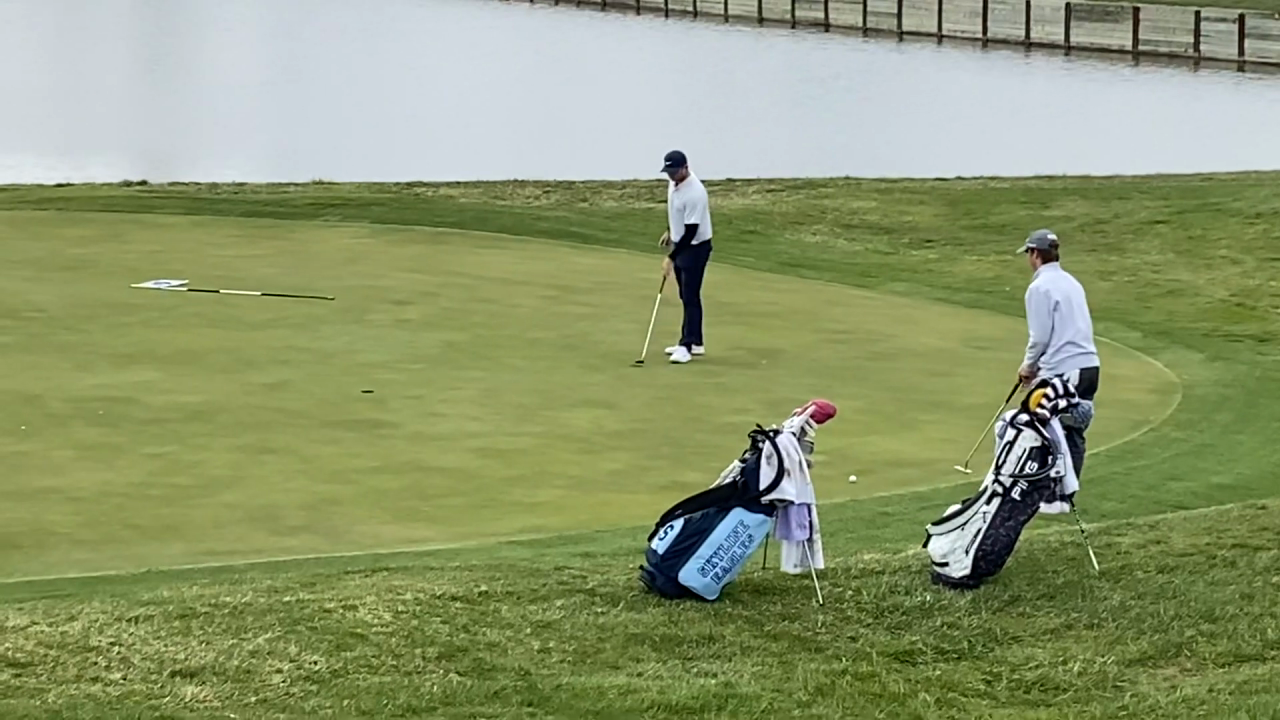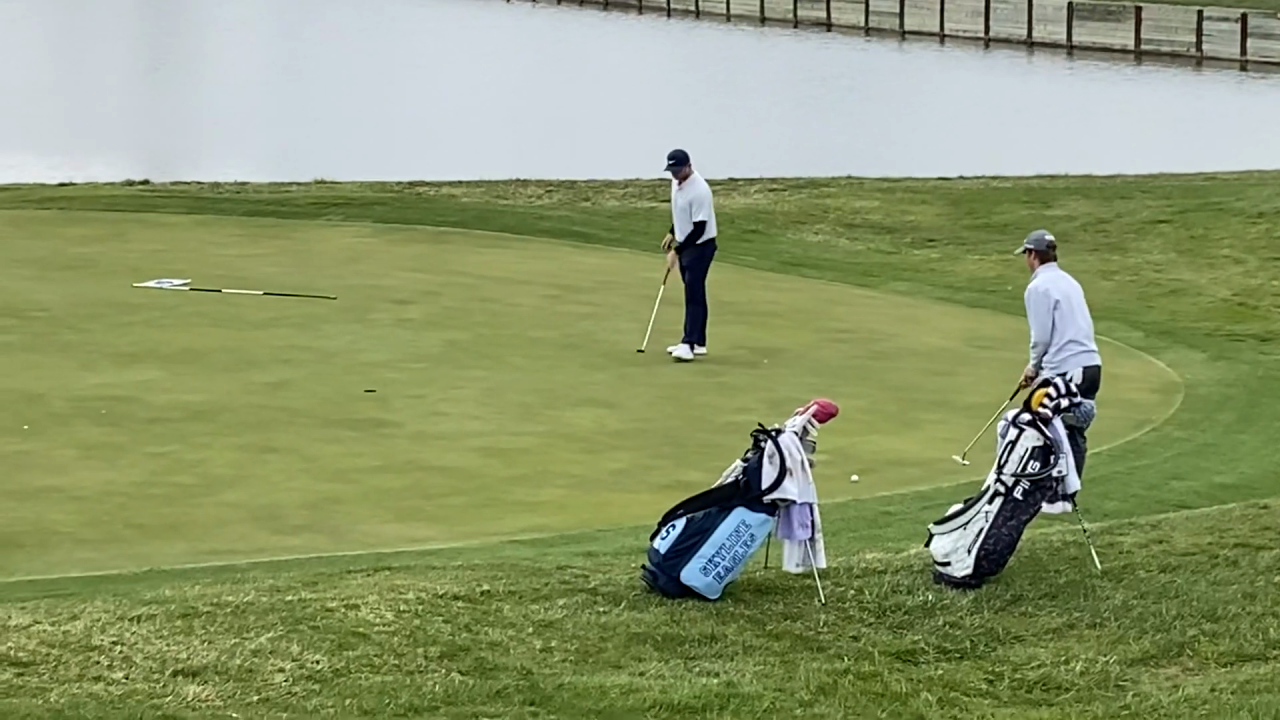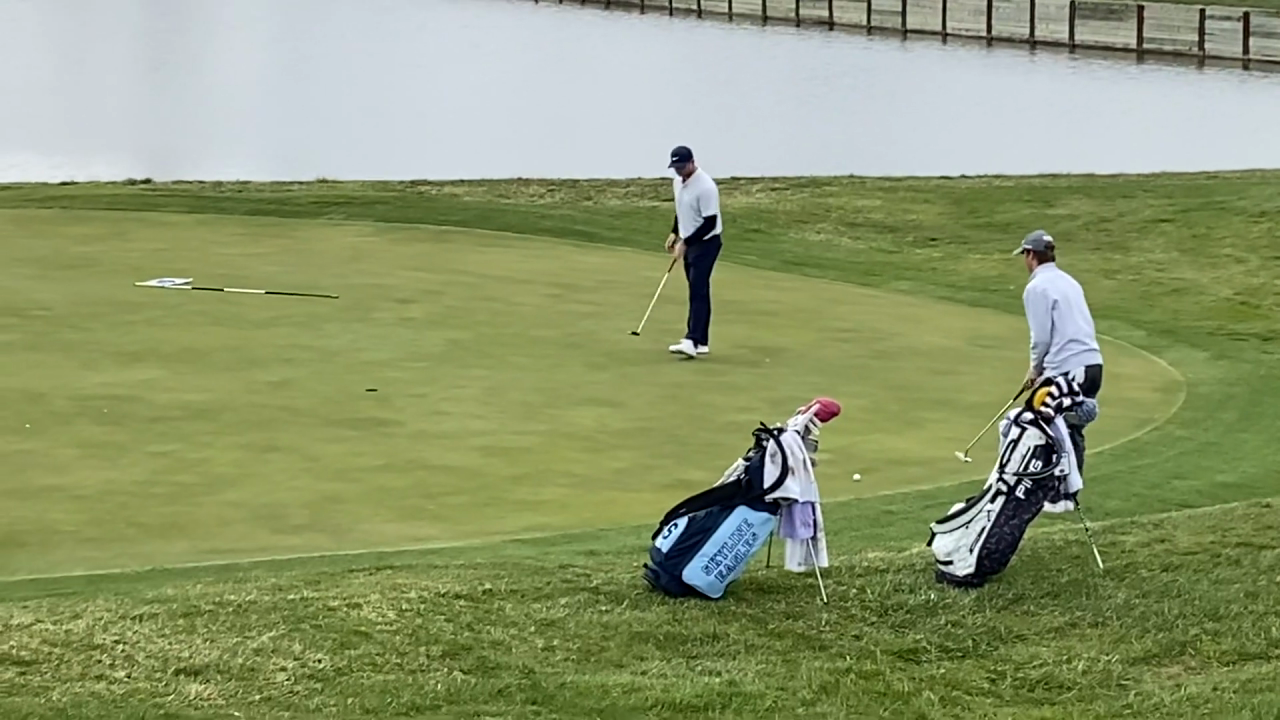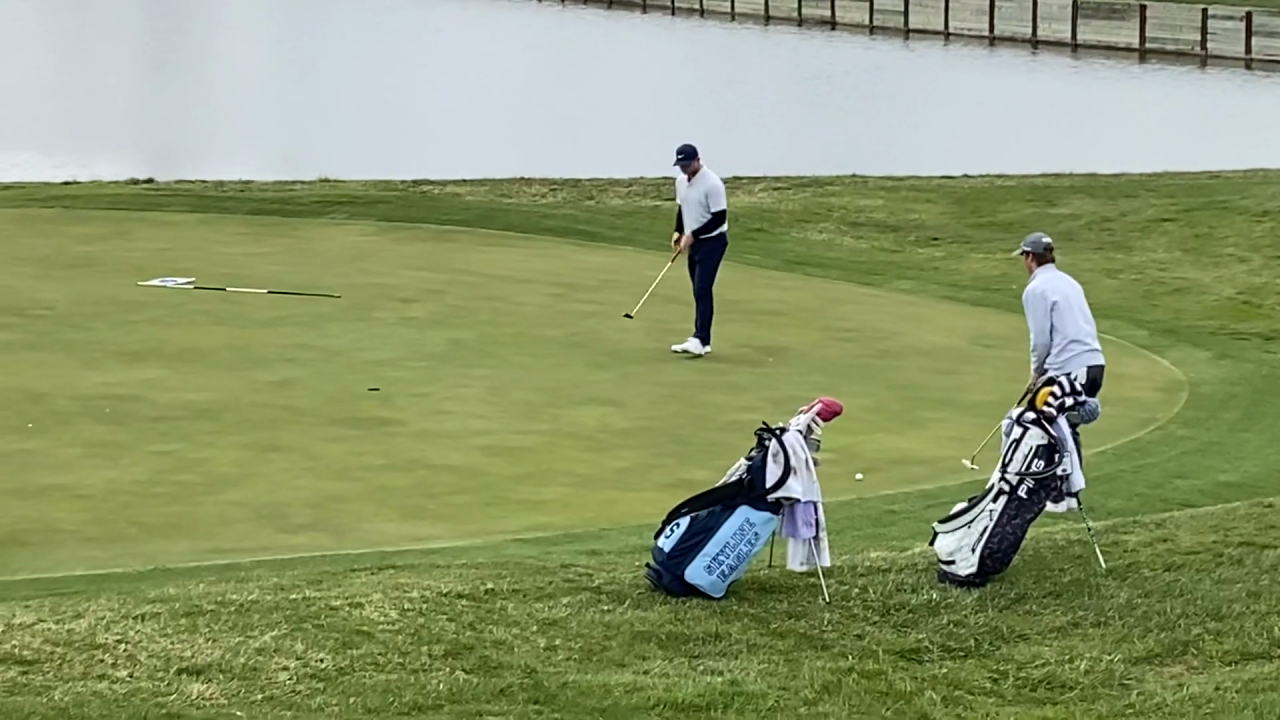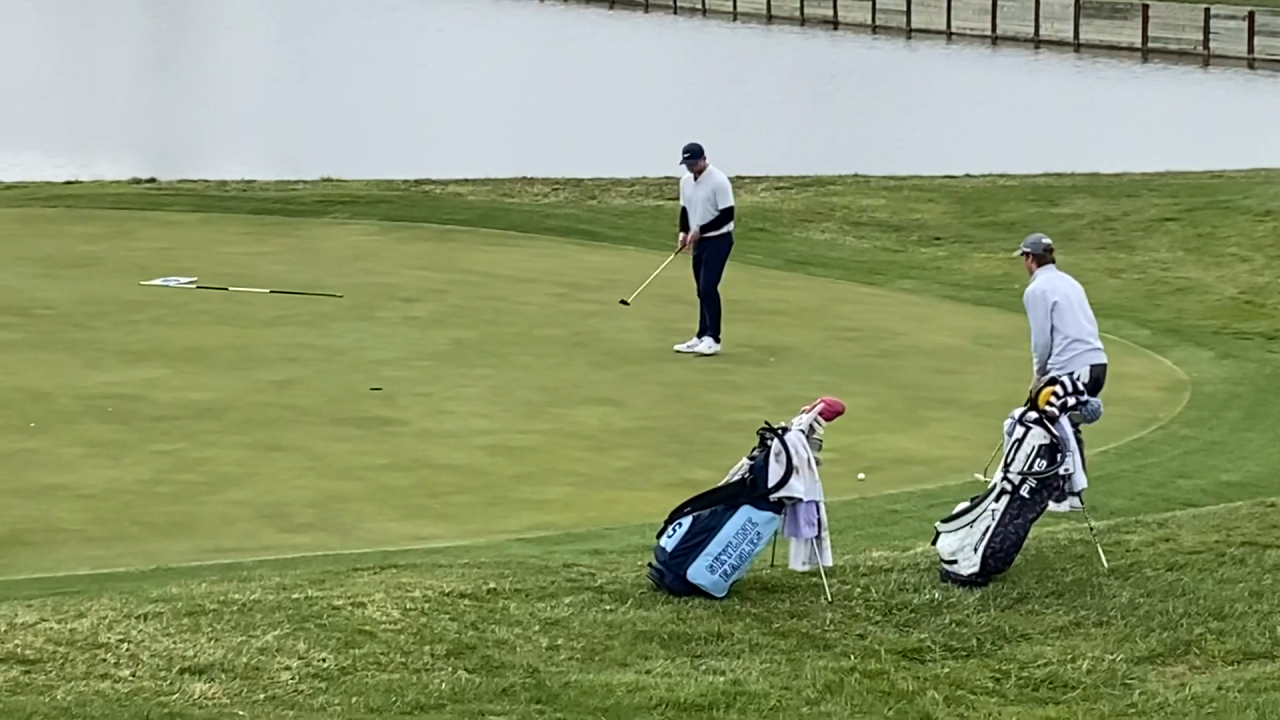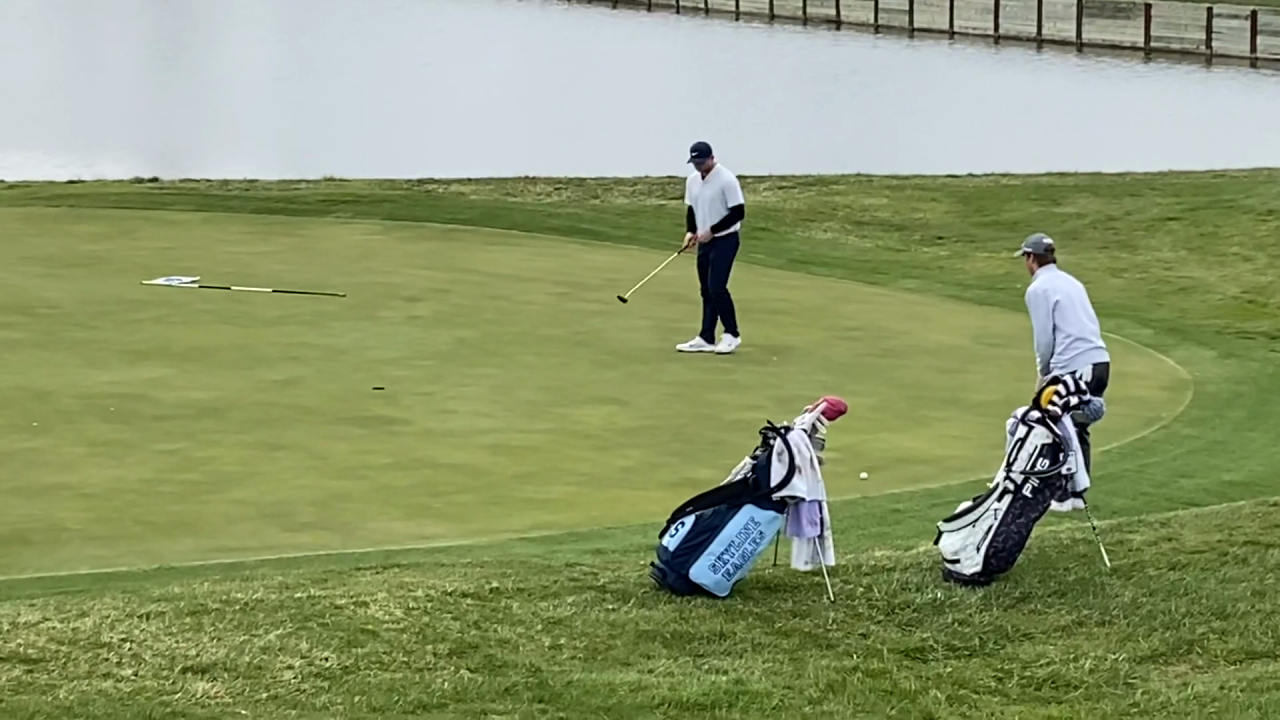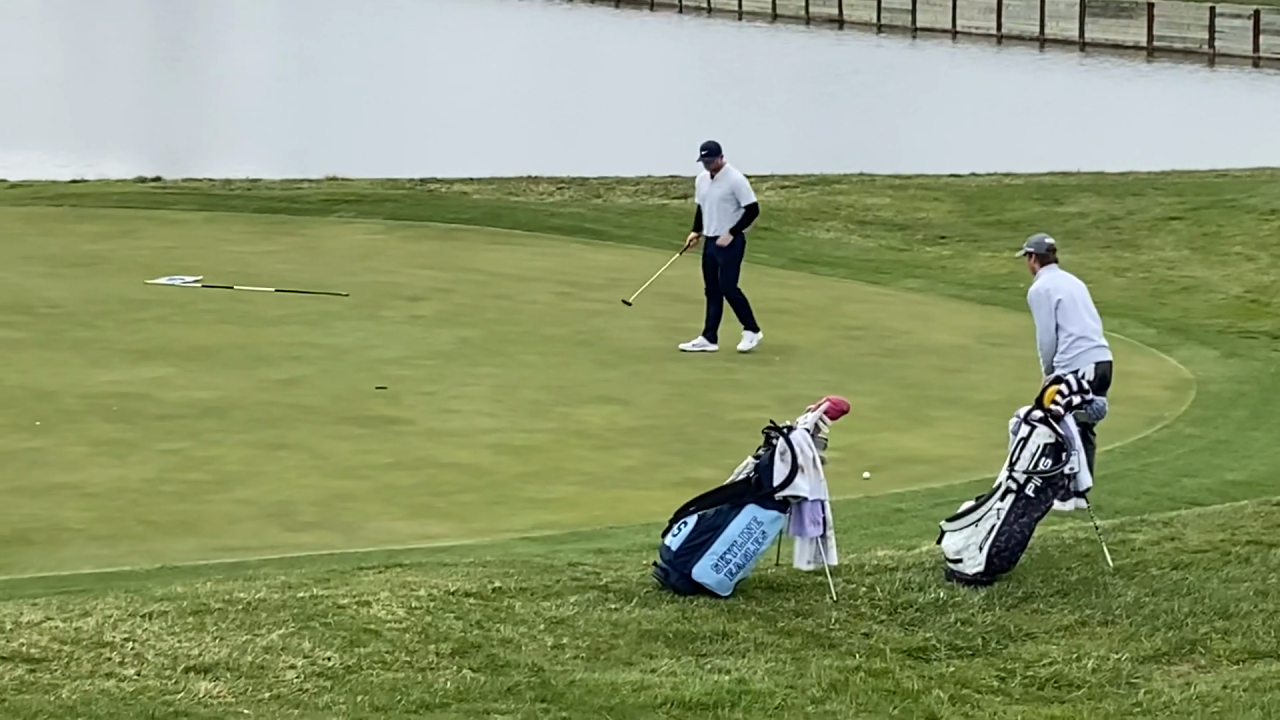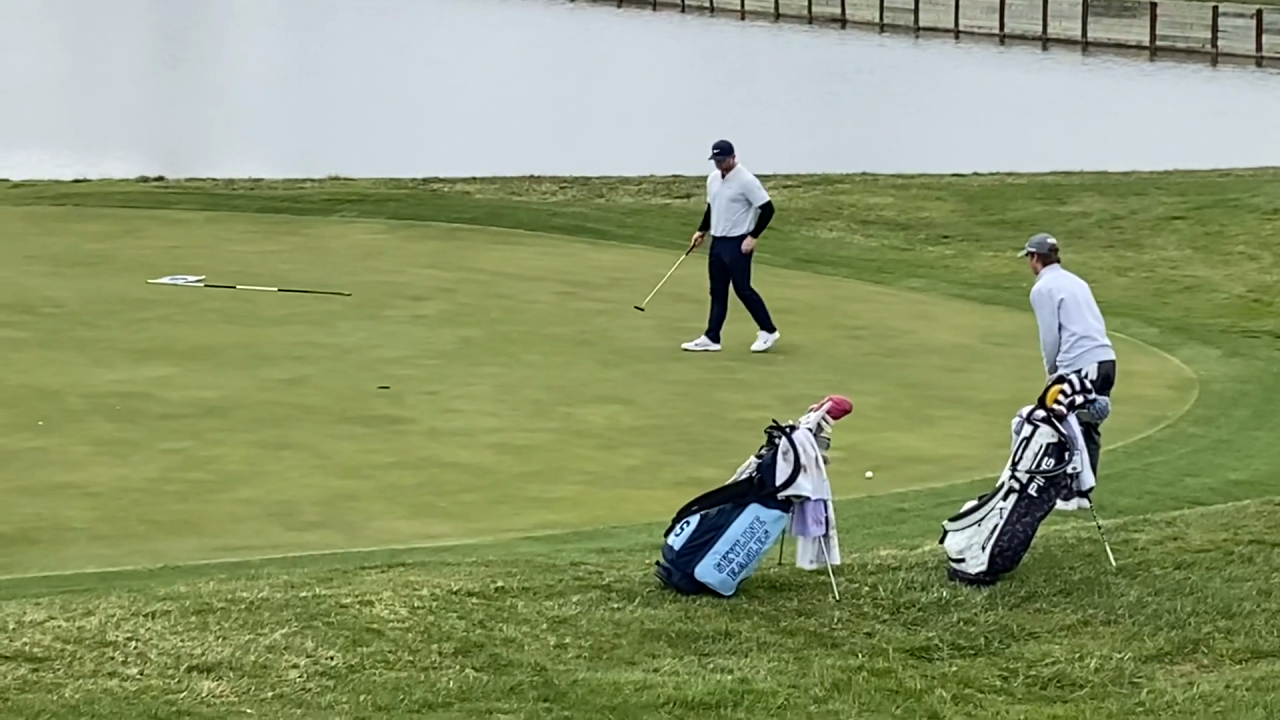
dt=0.1s
person 1, frame 1
left shoulder: (1039, 287)
right shoulder: (1072, 282)
left elbow: (1041, 336)
left wrist: (1029, 364)
right wrist: (1038, 366)
left hip: (1062, 370)
right hip: (1088, 366)
right knee: (1074, 433)
person 1, frame 2
left shoulder: (1038, 287)
right shoulder: (1069, 282)
left elbow: (1041, 336)
left wrist: (1034, 365)
right wrist: (1040, 367)
left hip: (1063, 369)
right hip: (1090, 365)
right knee: (1075, 433)
person 1, frame 3
left shoulder: (1037, 287)
right shoulder: (1069, 282)
left elbow: (1042, 337)
left wrist: (1035, 369)
right wrist: (1042, 369)
left hip: (1066, 369)
right hip: (1091, 365)
right knee: (1073, 433)
left ankle: (1056, 500)
right ankle: (1070, 497)
person 1, frame 4
left shoulder: (1035, 289)
right shoulder: (1069, 282)
left elbow: (1041, 338)
left wrist: (1036, 371)
right wrist: (1044, 368)
left hip: (1068, 367)
right hip: (1093, 363)
right knee: (1069, 427)
person 1, frame 5
left shoulder: (1036, 289)
right shoulder: (1070, 282)
left elbow: (1041, 338)
left wrist: (1039, 373)
right wrist: (1046, 373)
left hip: (1070, 368)
right hip: (1096, 362)
right knee: (1070, 429)
person 1, frame 6
left shoulder: (1038, 288)
right shoulder: (1071, 281)
left elbow: (1044, 337)
left wrist: (1043, 373)
right wrist: (1050, 371)
left hip: (1072, 367)
right hip: (1099, 361)
right knee: (1078, 429)
person 1, frame 7
left shoulder: (1039, 289)
right shoulder: (1073, 281)
left elbow: (1047, 338)
left wrist: (1047, 373)
right wrist: (1054, 371)
left hip: (1075, 367)
right hip: (1102, 361)
right knee: (1085, 429)
right ankle: (1079, 493)
person 1, frame 8
left shoulder: (1042, 289)
right shoulder: (1075, 281)
left elbow: (1050, 337)
left wrist: (1051, 372)
left hip: (1078, 366)
right hip: (1105, 360)
right knee: (1089, 429)
left ankle: (1068, 495)
right ankle: (1082, 493)
person 2, frame 1
left shoulder: (695, 193)
right shoulder: (674, 184)
left elbow: (691, 232)
left wrist: (671, 258)
right wrist: (668, 231)
left hip: (695, 248)
right hip: (680, 246)
left knee: (690, 297)
right knee: (687, 295)
left ankle: (686, 346)
right ankle: (695, 341)
person 2, frame 2
left shoulder: (699, 191)
right shoulder: (677, 183)
left elbow: (699, 229)
left wrist: (677, 251)
right wrist: (672, 233)
left hip: (700, 247)
right hip: (685, 245)
left knee: (694, 295)
right knee: (693, 294)
left ankle: (688, 344)
right ankle: (698, 341)
person 2, frame 3
left shoulder: (705, 186)
right shoulder: (678, 182)
left elbow: (711, 223)
left wrist: (685, 243)
right wrist: (674, 233)
left hip: (706, 244)
right hip: (690, 244)
left knee: (698, 291)
right knee: (696, 292)
left ankle: (692, 341)
right ankle: (699, 341)
person 2, frame 4
left shoulder: (712, 183)
right shoulder: (681, 180)
left elbow: (720, 218)
left wrist: (693, 235)
right wrist: (678, 231)
left hip: (712, 242)
right hip: (695, 242)
left knee: (702, 289)
right knee: (699, 290)
left ankle: (699, 339)
right ankle: (702, 340)
person 2, frame 5
left shoulder: (719, 181)
right shoulder: (685, 181)
left elbow: (728, 215)
left wrist: (700, 230)
right wrist: (683, 231)
left hip: (718, 241)
right hip: (699, 242)
left knee: (708, 288)
right knee: (702, 291)
left ankle: (712, 337)
right ankle: (703, 338)
person 2, frame 6
left shoulder: (727, 180)
right shoulder: (692, 180)
left elbow: (738, 213)
left wrist: (712, 230)
right wrist: (690, 231)
left hip: (724, 241)
right hip: (705, 242)
left knee: (717, 288)
right knee: (706, 291)
left ankle: (731, 334)
right ankle: (706, 339)
person 2, frame 7
left shoulder: (735, 180)
right shoulder: (701, 179)
left elbow: (752, 210)
left wrist: (732, 234)
right wrist: (695, 231)
left hip: (731, 244)
right hip: (710, 242)
left knee: (729, 288)
right knee: (712, 291)
left ankle: (752, 331)
right ankle: (708, 338)
person 2, frame 8
left shoulder: (747, 181)
right shoulder: (713, 179)
left elbow: (767, 209)
left wrist: (753, 236)
right wrist: (702, 230)
left hip: (739, 244)
right hip: (717, 242)
left knee: (742, 289)
right knee: (717, 290)
left ankle: (768, 331)
right ankle: (712, 338)
